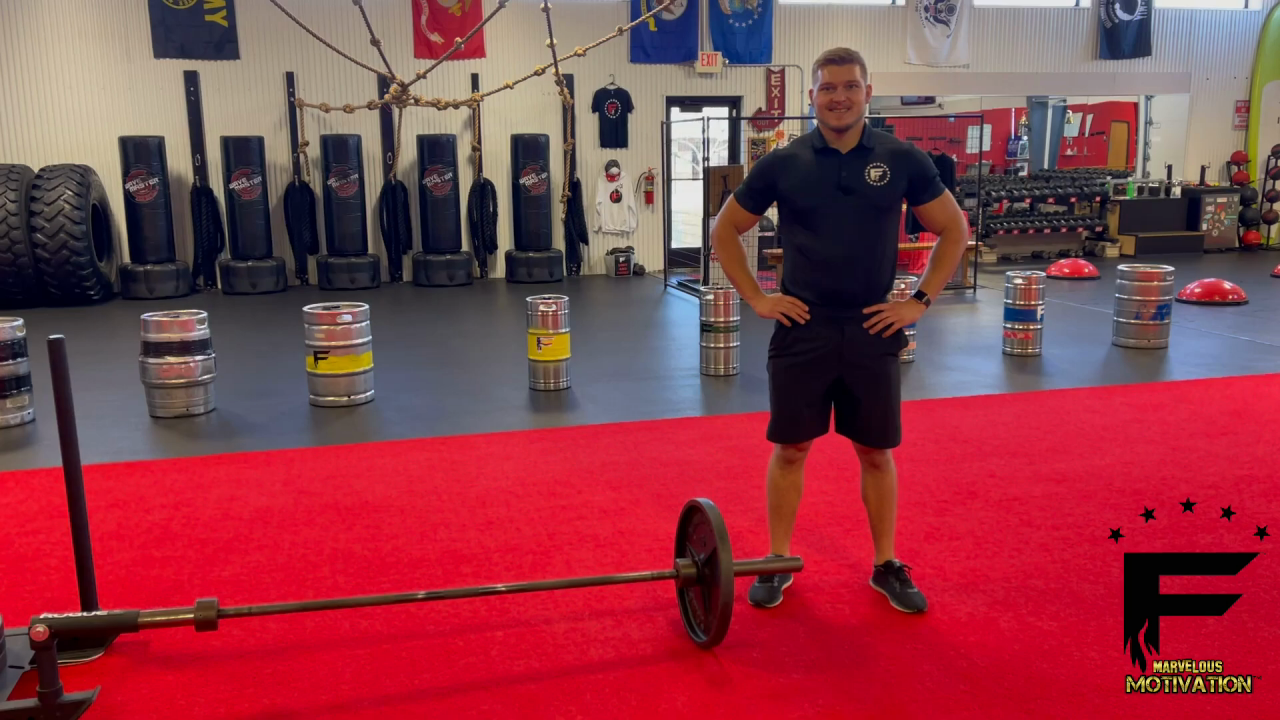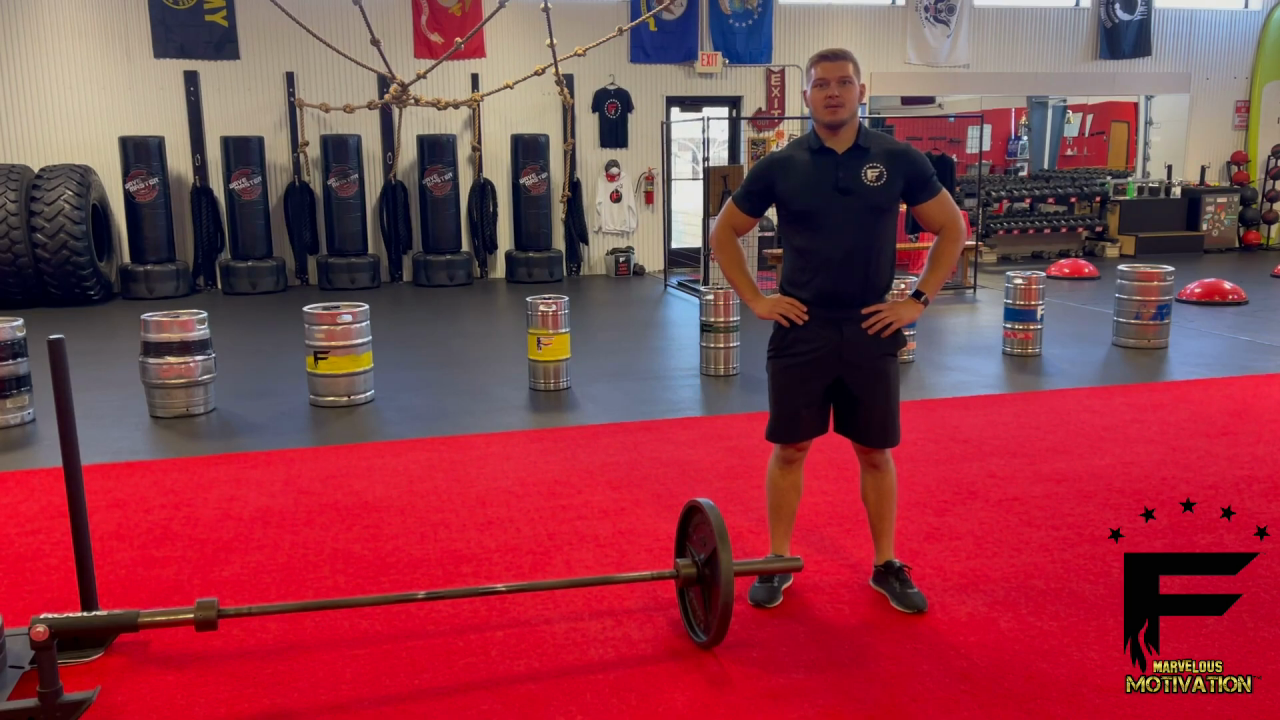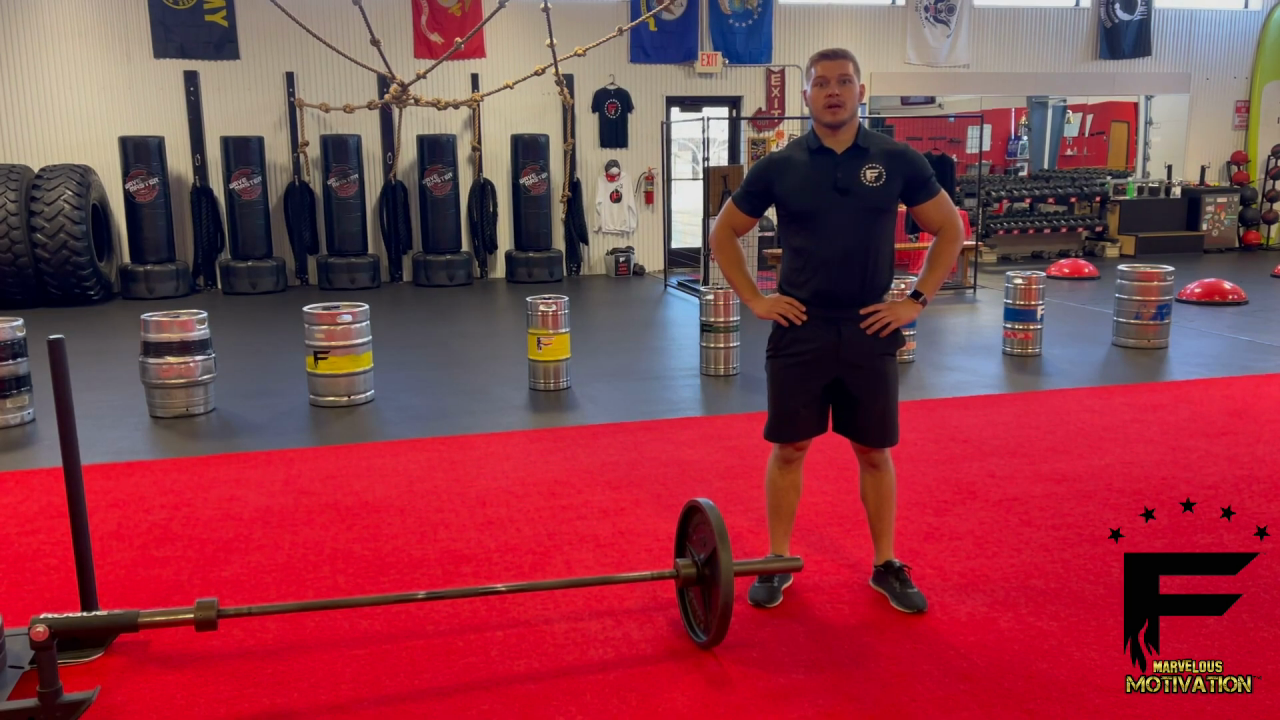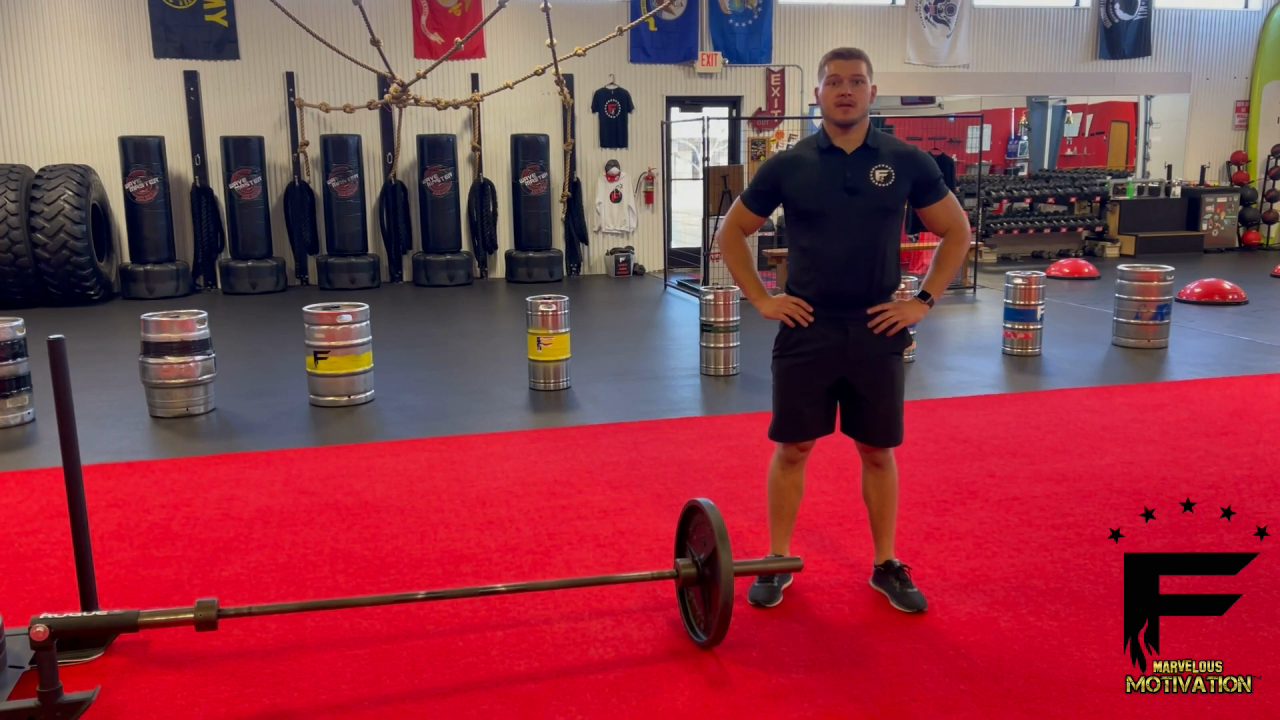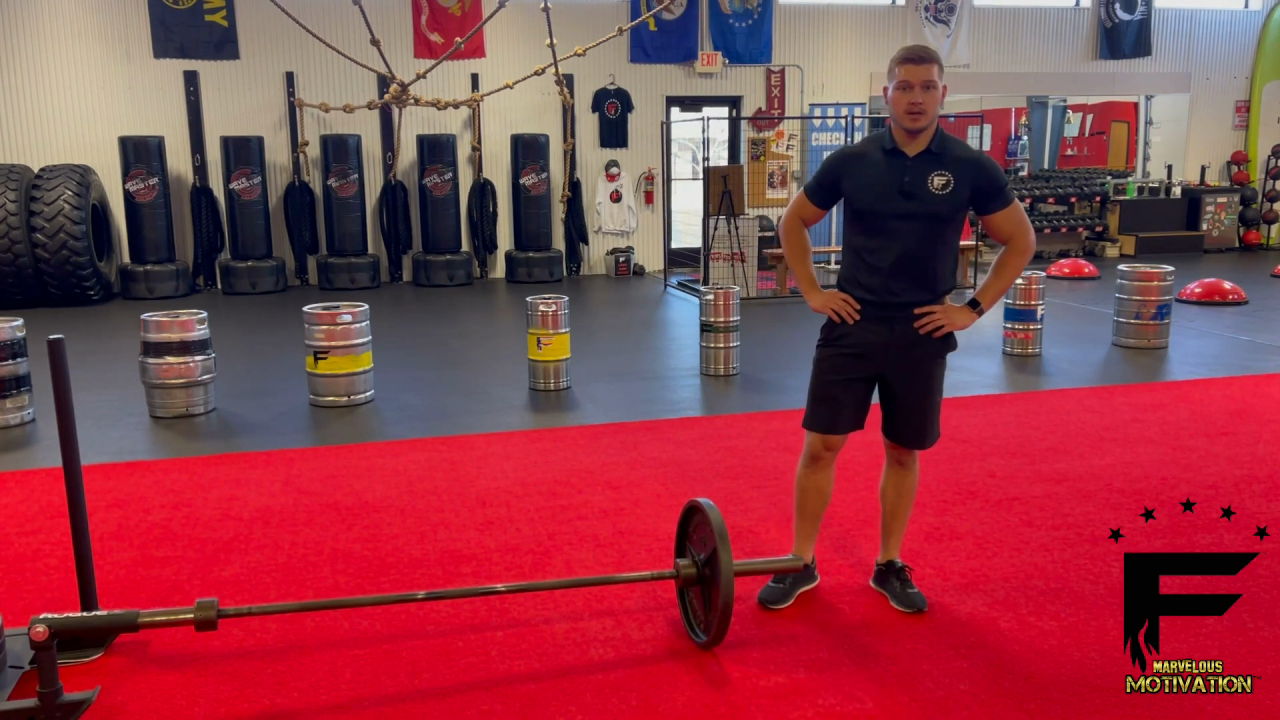
dt=1s
person 1, frame 1
left shoulder: (902, 159)
right shoulder: (782, 163)
left elbow: (954, 230)
right elbow: (724, 231)
left wrist: (920, 300)
right wrist: (755, 297)
left hip: (872, 331)
right hip: (801, 330)
left knee: (877, 451)
right knee: (790, 447)
left ankle: (886, 565)
right ankle: (777, 562)
person 1, frame 2
left shoulder: (899, 159)
right shoulder: (780, 166)
left elbow: (952, 229)
right elbow: (724, 233)
left wrist: (919, 300)
right wrist: (754, 299)
left hip: (871, 332)
right hip: (800, 331)
left knee: (876, 452)
right knee: (789, 448)
left ankle: (886, 565)
right ankle: (777, 563)
person 1, frame 3
left shoulder: (898, 160)
right shoulder: (779, 166)
left elbow: (949, 230)
right elbow: (723, 233)
left wrist: (917, 300)
right wrist: (753, 299)
left hip: (869, 332)
right hip: (799, 331)
left knee: (875, 451)
right knee: (788, 447)
left ankle: (886, 565)
right ankle: (777, 562)
person 1, frame 4
left shoulder: (907, 161)
right shoulder: (788, 165)
left elbow: (957, 232)
right elbow: (732, 232)
left wrist: (924, 300)
right wrist: (761, 298)
left hip: (876, 331)
right hip: (806, 331)
left knee: (878, 451)
right knee: (792, 447)
left ankle: (887, 565)
right ankle: (778, 561)
person 1, frame 5
left shoulder: (971, 168)
right shoulder: (850, 160)
left elbow: (1021, 241)
right elbow: (793, 223)
left wrist: (974, 307)
right wrist: (811, 291)
left hip: (920, 334)
right hip: (850, 328)
left knee: (904, 452)
right knee: (821, 445)
left ankle: (889, 565)
right ankle: (802, 564)
